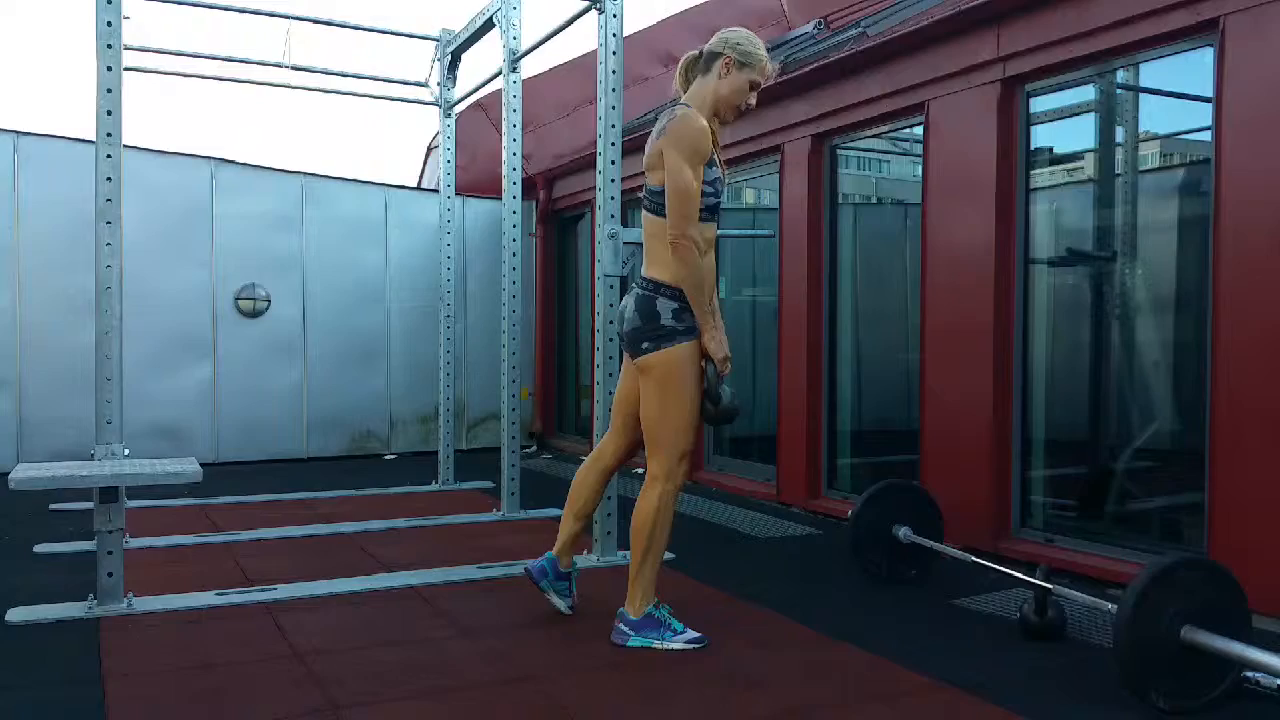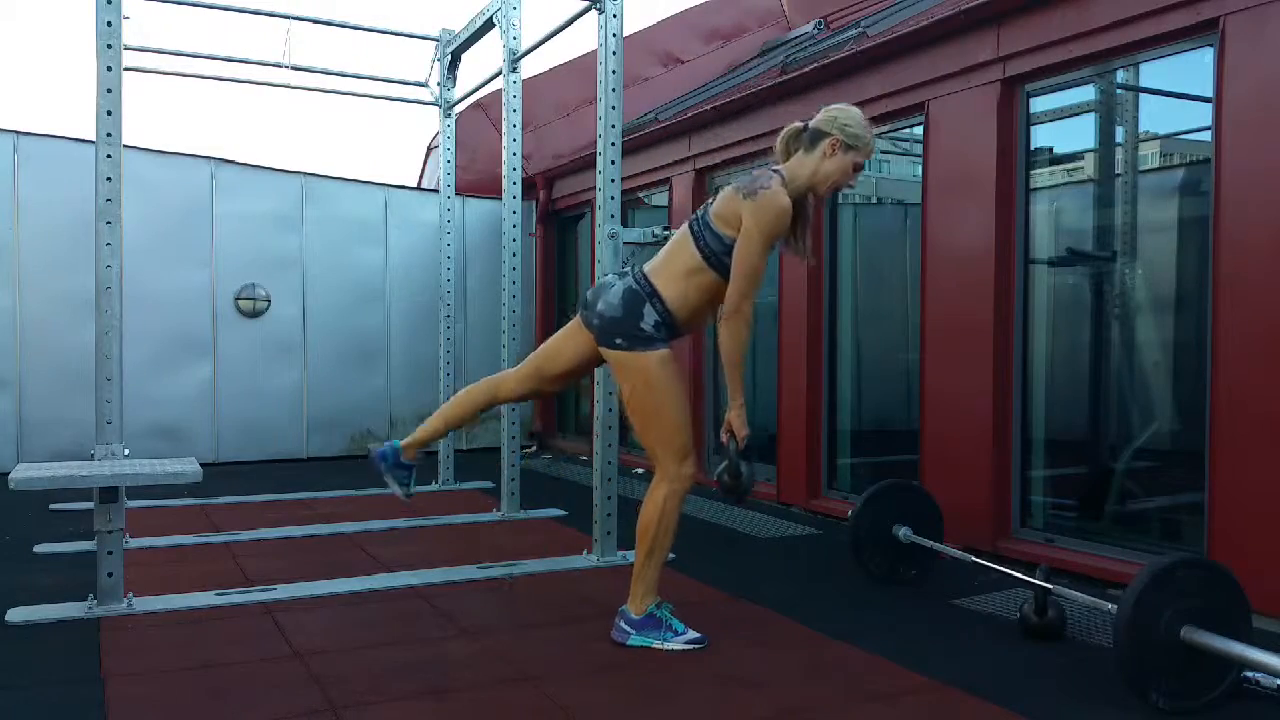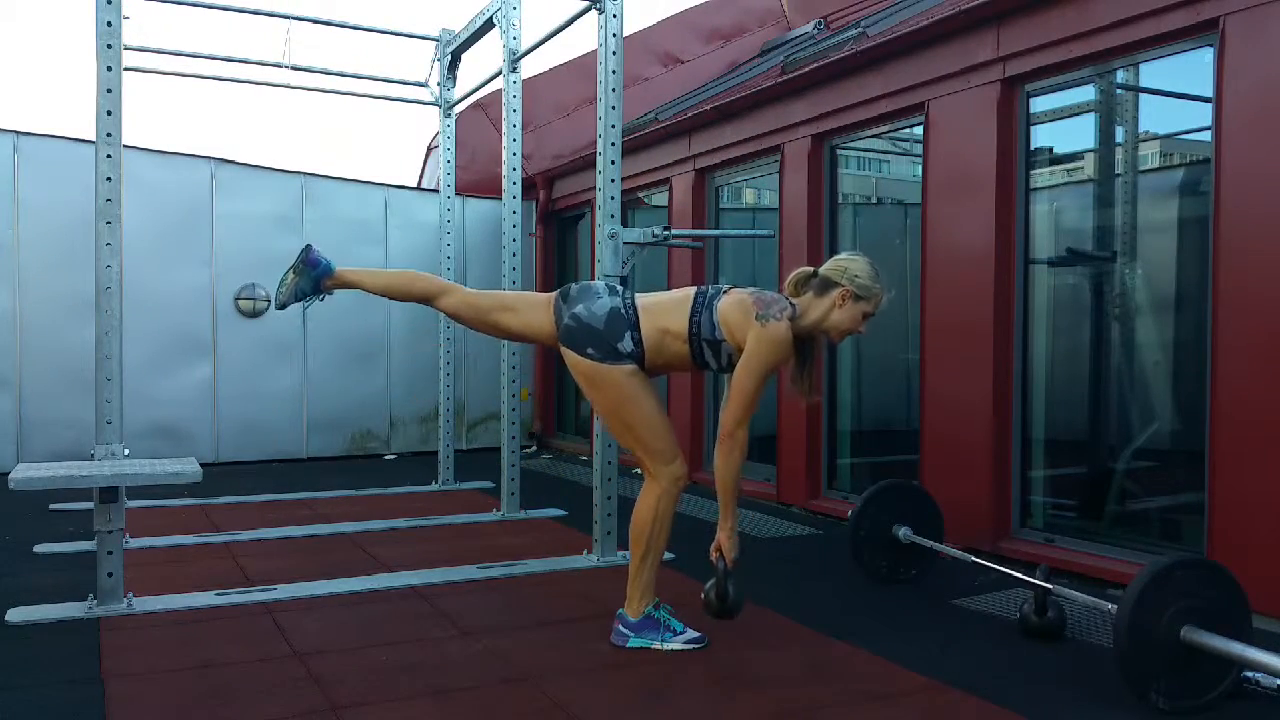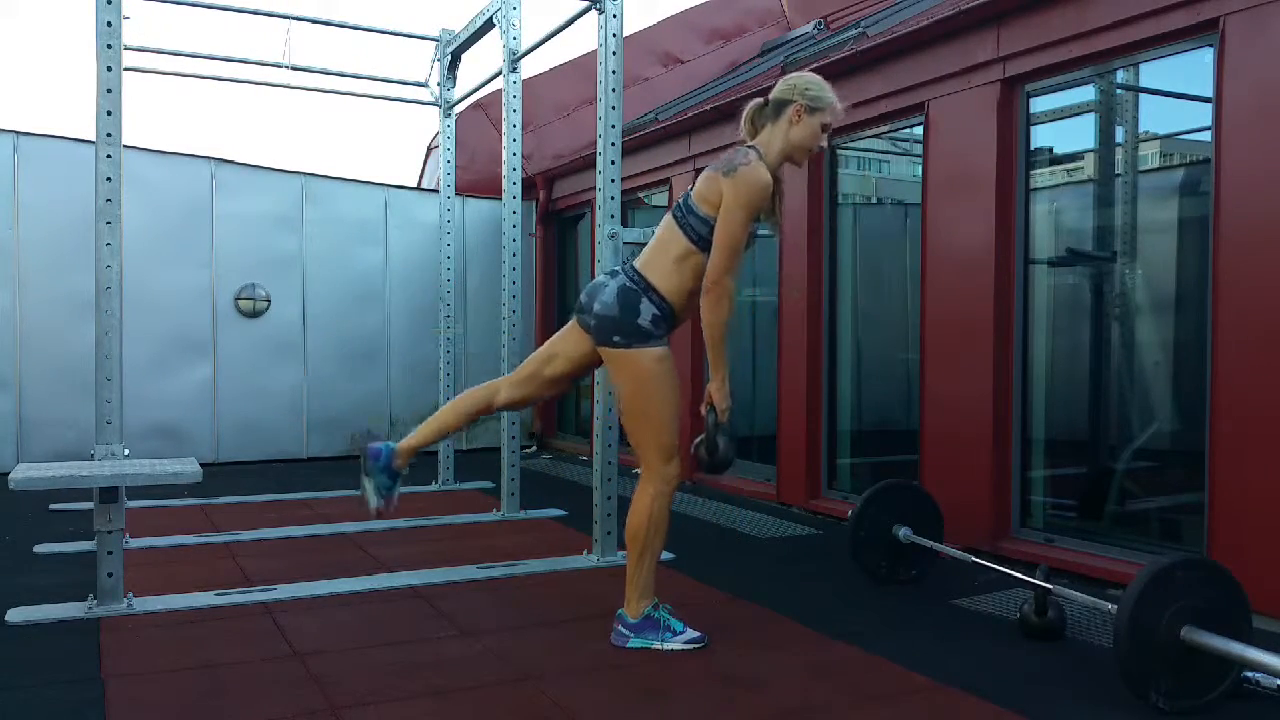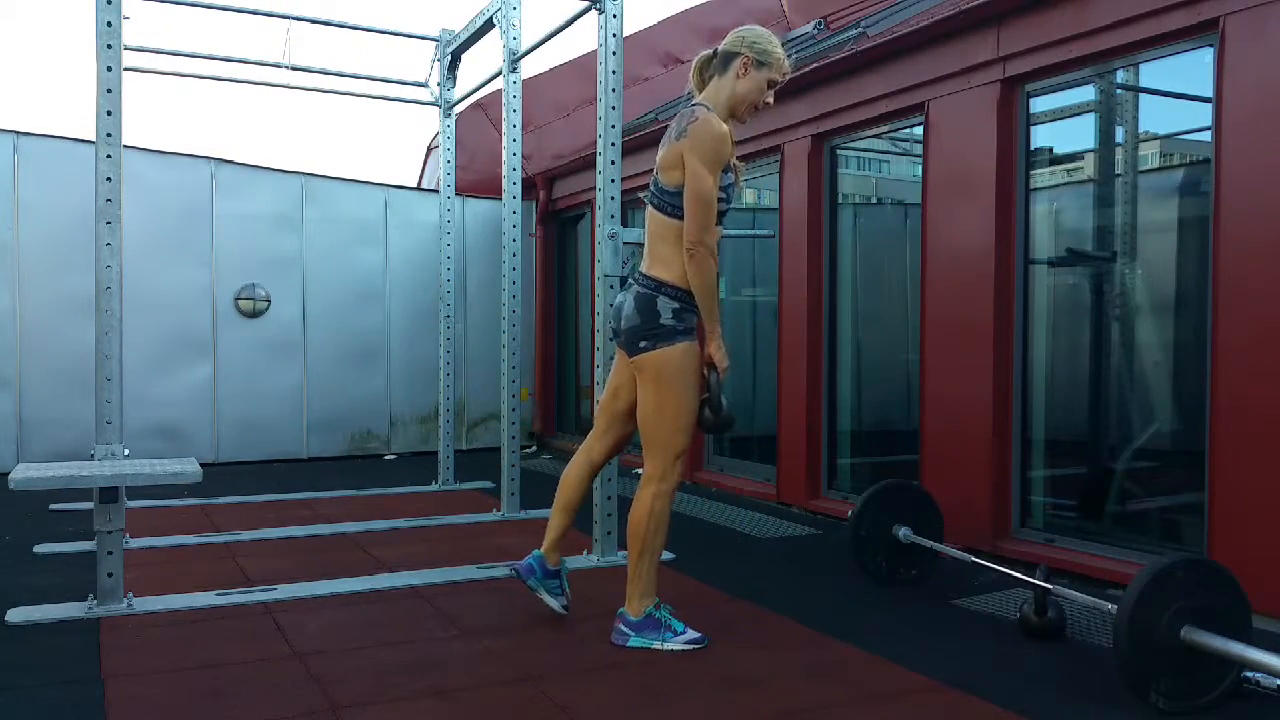
dt=1s
person 1, frame 1
left shoulder: (686, 128)
right shoulder: (687, 124)
right elbow: (683, 241)
left wrist: (709, 321)
right wrist: (711, 329)
left hip: (654, 309)
right hip: (666, 313)
left knee: (617, 447)
right knee: (668, 469)
left ankle: (557, 562)
right ankle: (638, 616)
person 1, frame 2
left shoulder: (771, 191)
right shoulder: (773, 199)
left elbow: (730, 305)
right elbow: (736, 311)
left wrist: (734, 398)
right wrist: (737, 404)
left hip: (620, 300)
right hip: (637, 320)
left knee: (514, 385)
right knee: (676, 470)
left ankle: (404, 451)
right ankle: (638, 615)
person 1, frame 3
left shoulder: (775, 314)
right shoulder: (777, 328)
left elbow: (731, 427)
right elbow: (731, 433)
right wrist: (728, 523)
left hip: (590, 307)
right hip: (601, 334)
left knee: (452, 296)
right knee: (667, 473)
left ankle: (325, 273)
right ankle: (637, 617)
person 1, frame 4
left shoulder: (738, 164)
right shoulder: (755, 175)
right elbow: (715, 286)
right wrist: (719, 379)
left hip: (616, 298)
right hip: (636, 315)
left knee: (512, 388)
right knee: (662, 471)
left ankle: (393, 459)
right ankle: (636, 617)
person 1, frame 5
left shoulder: (690, 124)
right shoulder: (708, 129)
right elbow: (697, 246)
left wrist: (701, 331)
right wrist: (714, 336)
left hip: (643, 304)
right hip: (663, 312)
left knee: (602, 443)
right knee: (663, 472)
left ankle: (545, 561)
right ankle: (637, 617)
